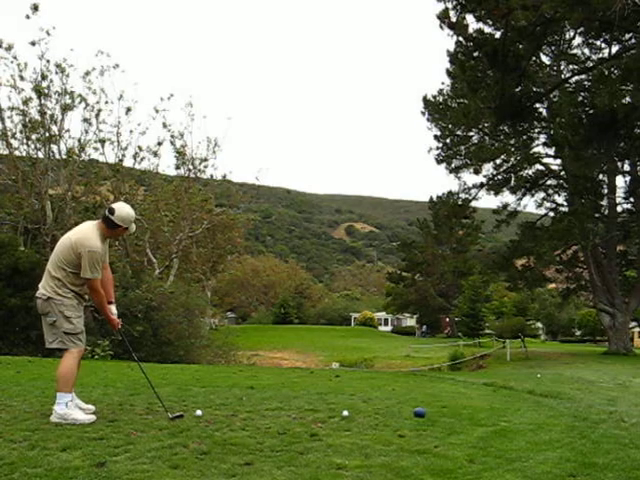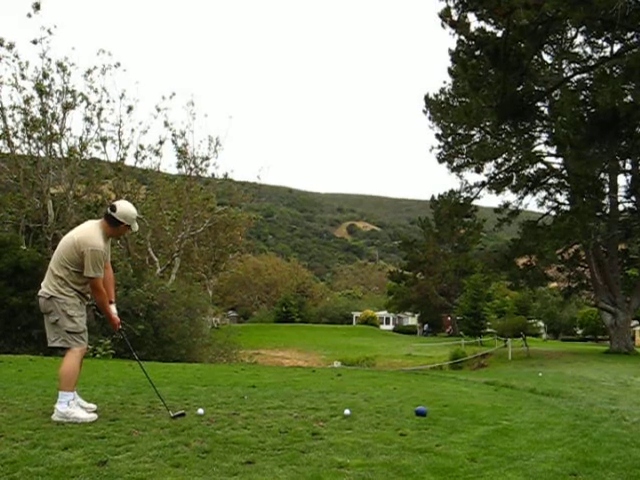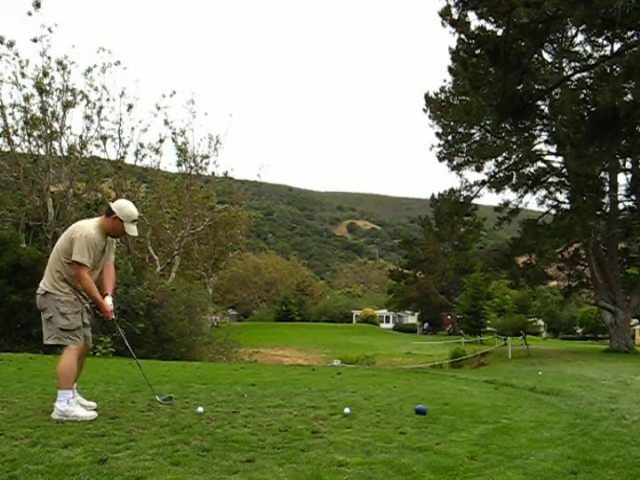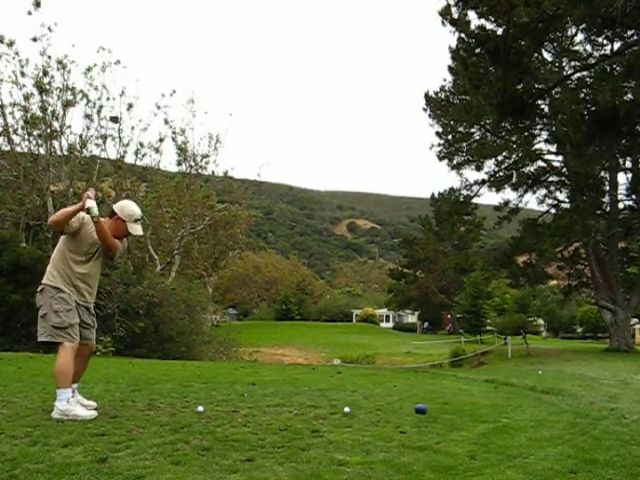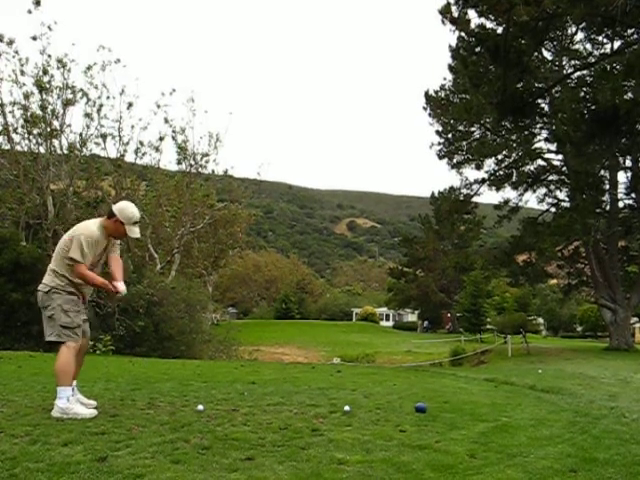
dt=0.5s
person 1, frame 1
left shoulder: (98, 231)
right shoulder: (92, 245)
left elbow: (106, 270)
right elbow: (94, 289)
left wrist: (112, 305)
right wrist: (109, 317)
left hip: (67, 297)
right hip: (58, 297)
left knee: (78, 349)
right knee: (73, 349)
left ankle: (68, 398)
right ankle: (62, 409)
person 1, frame 2
left shoulder: (99, 229)
right shoulder: (94, 244)
left elbow: (107, 271)
right elbow: (96, 288)
left wrist: (113, 305)
right wrist: (110, 316)
left hip: (69, 296)
right hip: (61, 297)
left knee: (80, 348)
right knee: (75, 348)
left ankle: (70, 398)
right ankle: (64, 408)
person 1, frame 3
left shoulder: (108, 236)
right shoulder: (87, 233)
left elbow: (108, 268)
right elbow: (81, 275)
left wrist: (108, 297)
right wrist: (101, 305)
left hip: (75, 296)
right hip: (59, 294)
left knee: (84, 346)
right knee: (72, 346)
left ankle: (70, 395)
right ankle: (63, 406)
person 1, frame 4
left shoulder: (118, 243)
right shoulder: (82, 221)
left elbow: (108, 243)
right elbow: (53, 222)
left wrist: (95, 217)
right wrist: (80, 206)
left hip: (83, 299)
right hip: (58, 291)
left knee: (87, 346)
right knee: (68, 345)
left ankle: (70, 394)
right ankle: (63, 405)
person 1, frame 5
left shoulder: (110, 236)
right shoulder: (87, 232)
left elbow: (115, 259)
right elbow: (80, 271)
left wrist: (119, 282)
right wrist: (107, 286)
left hip: (75, 294)
right hip: (59, 292)
left knee: (81, 343)
right knee: (70, 343)
left ankle: (69, 393)
right ankle: (63, 403)
